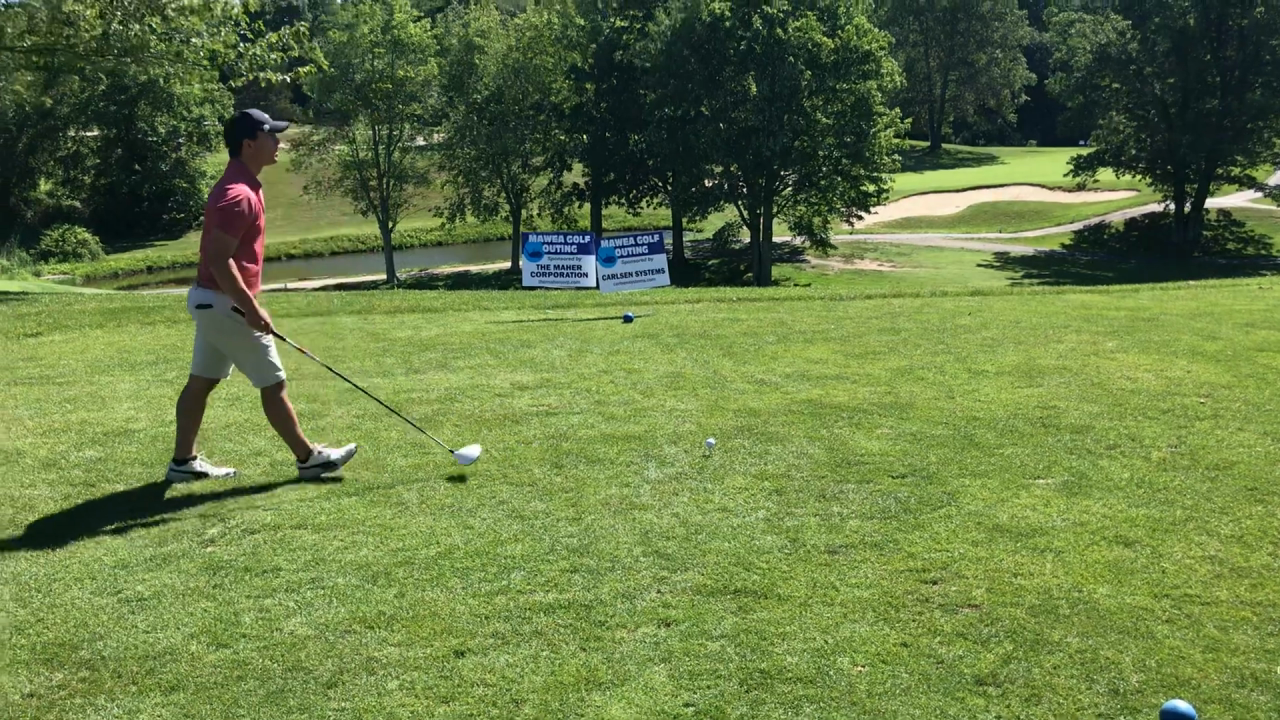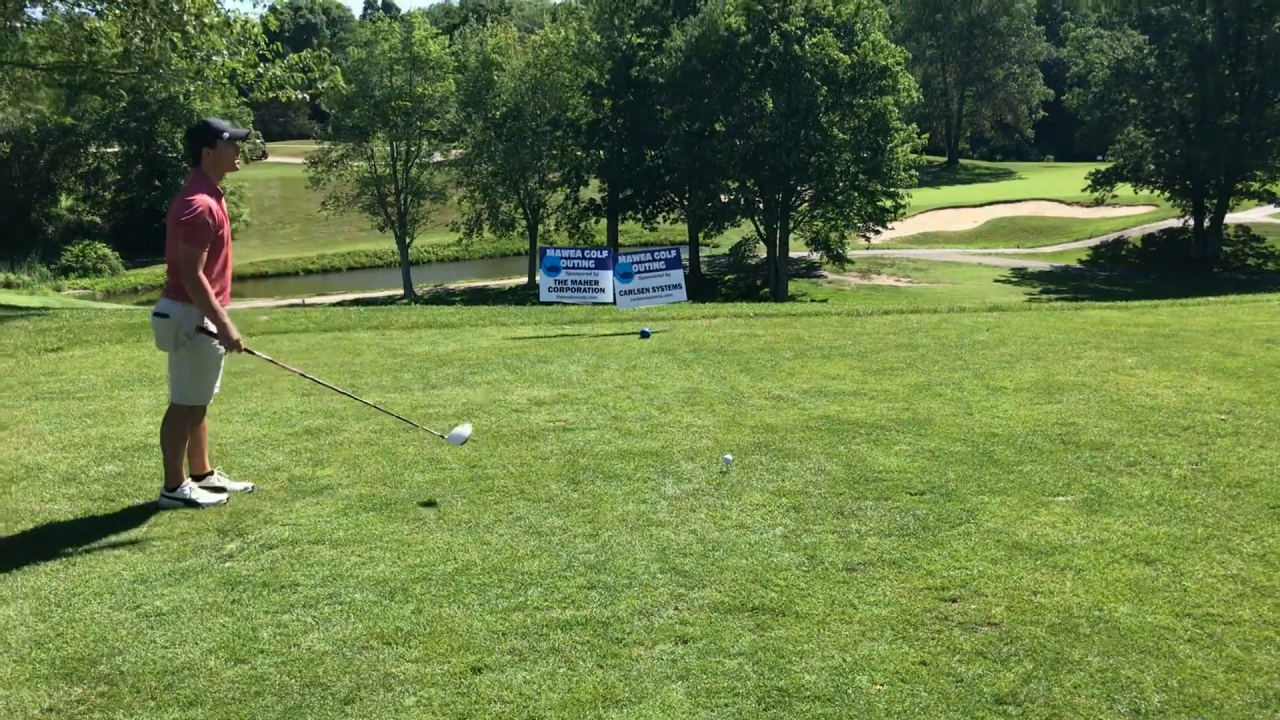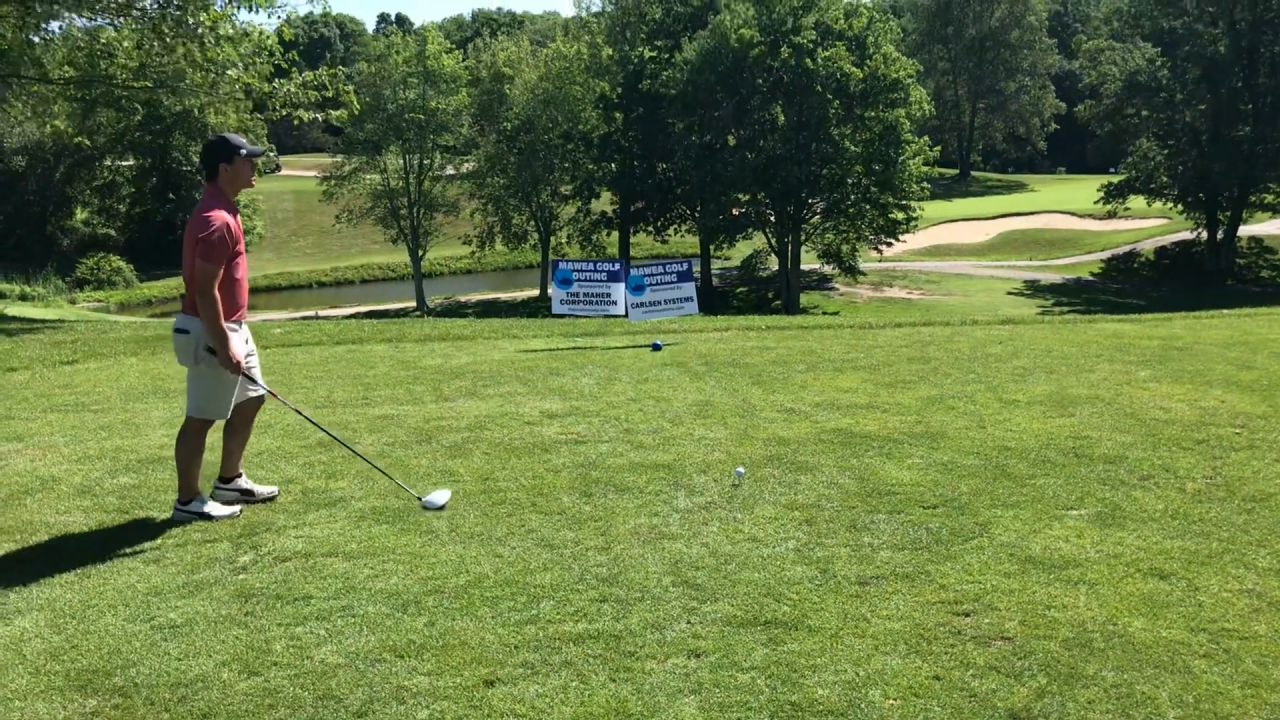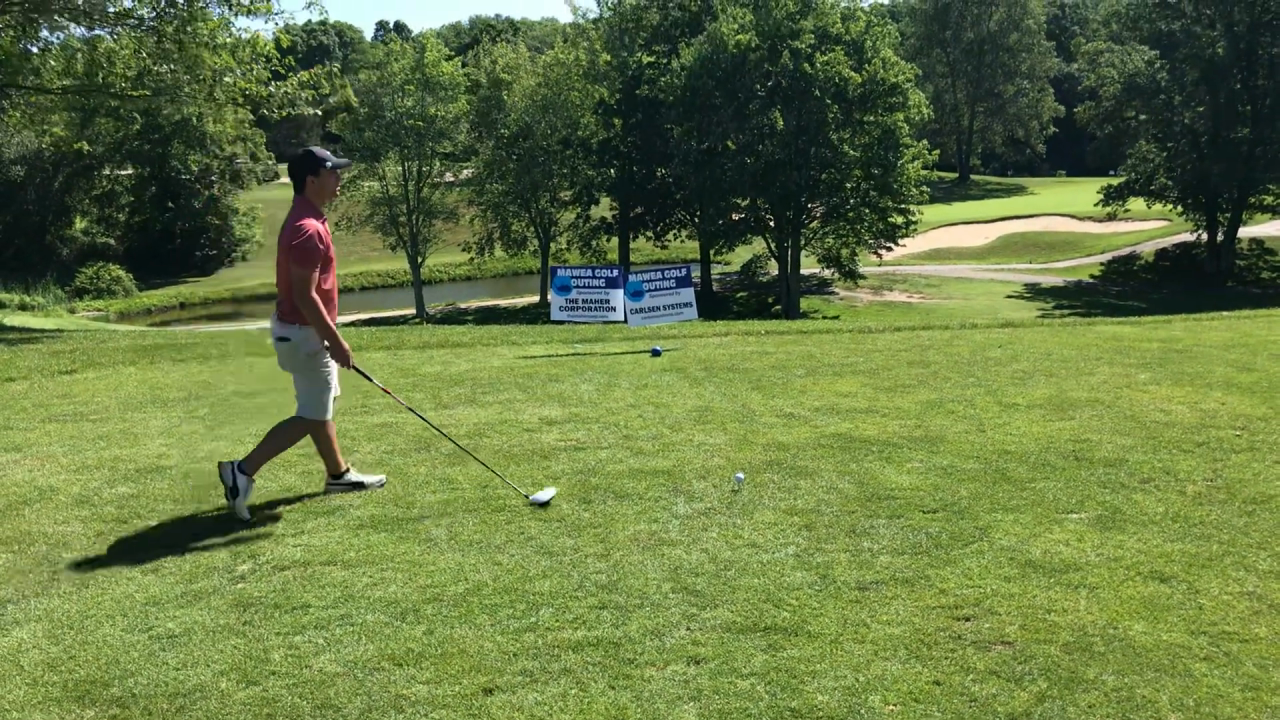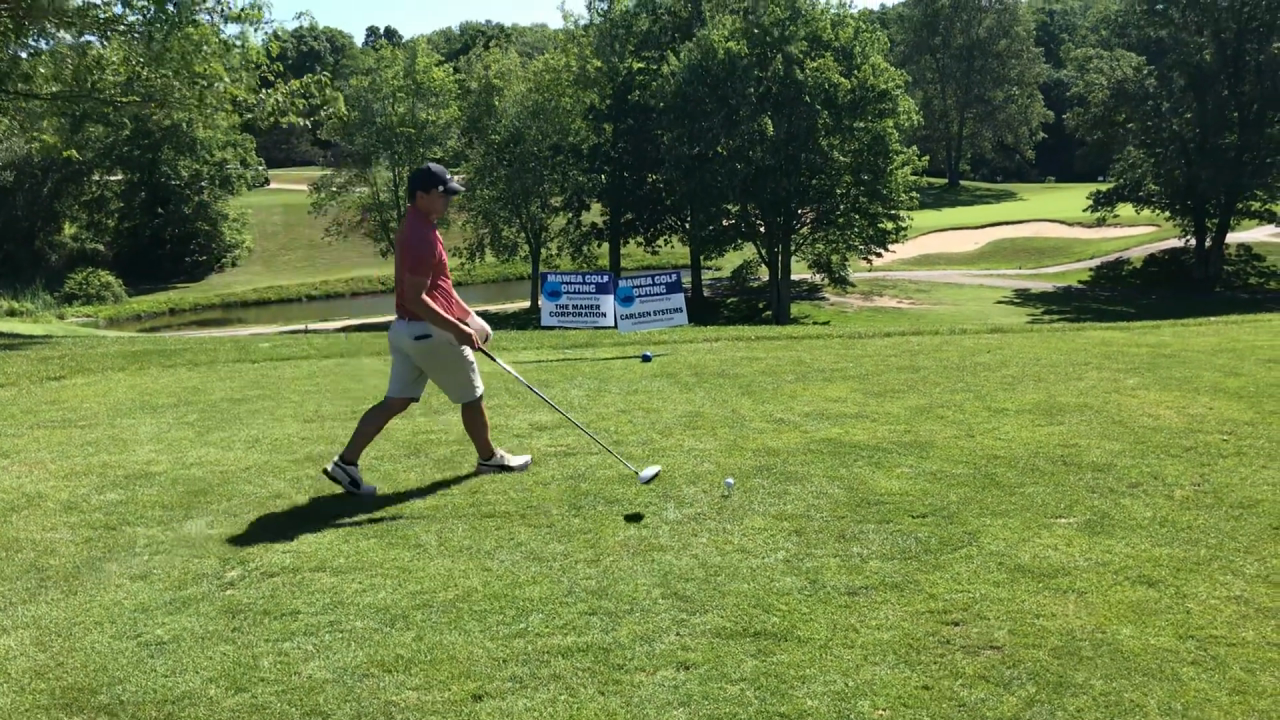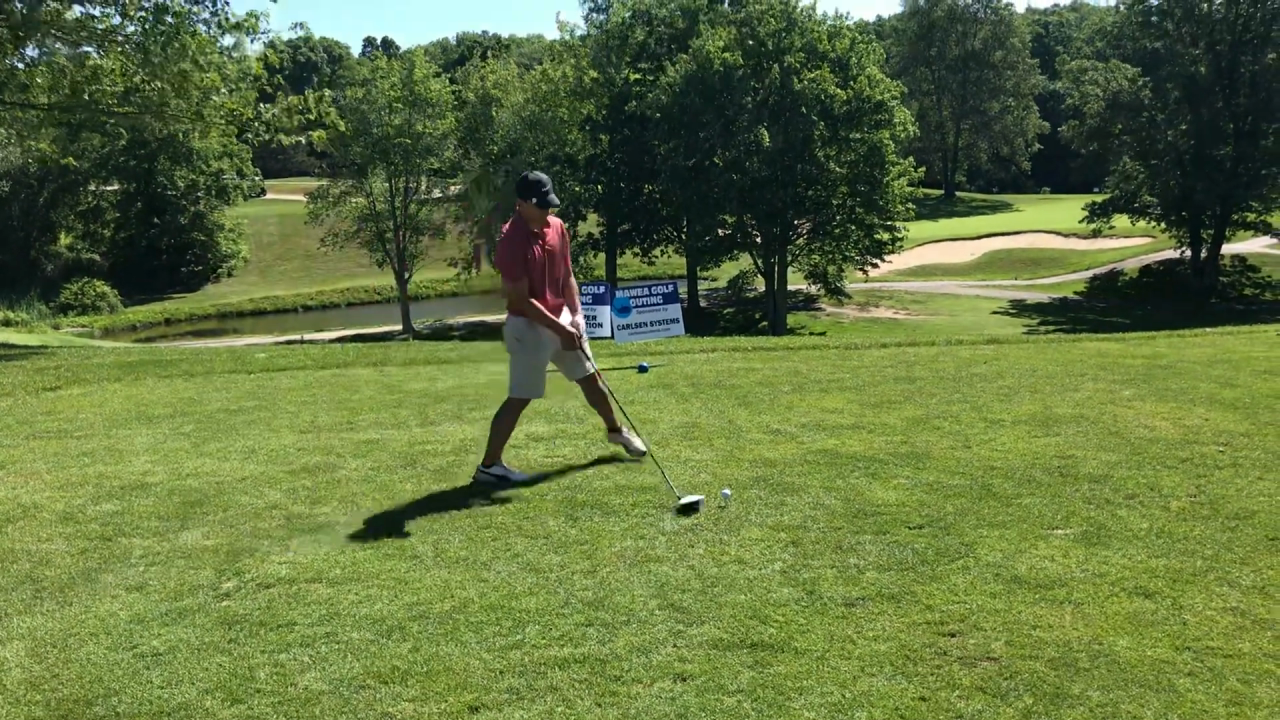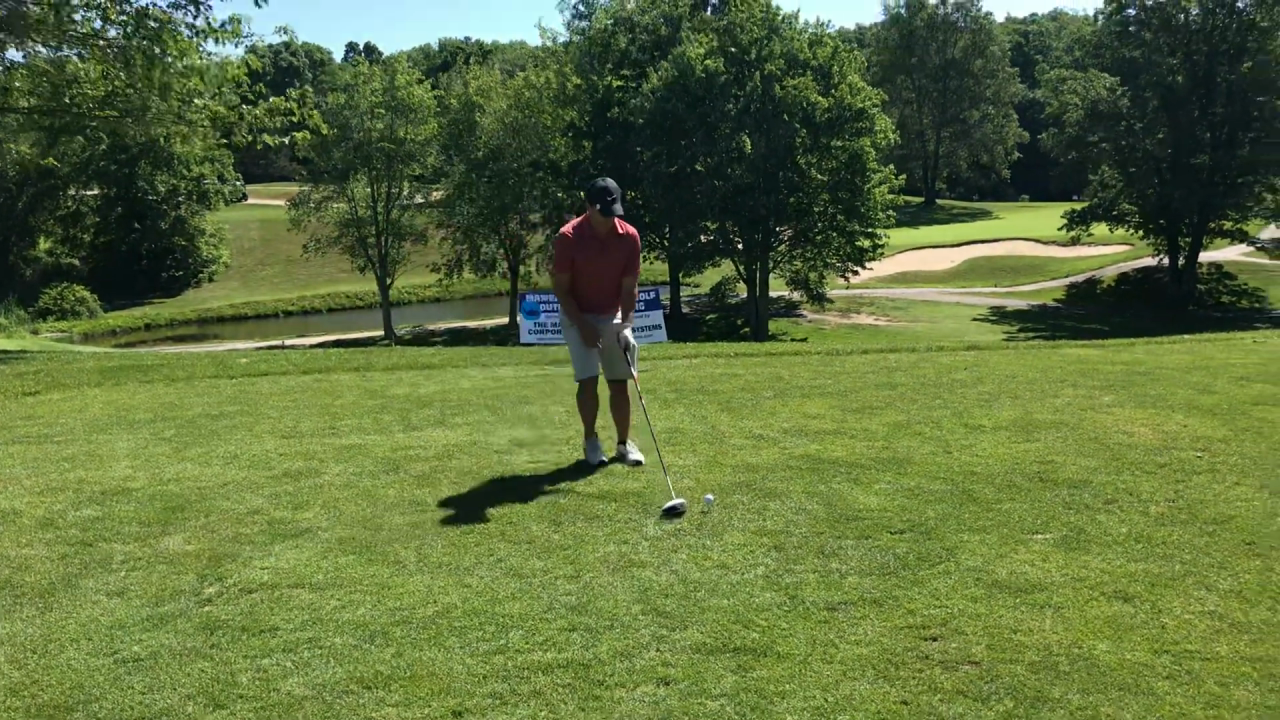
dt=0.5s
person 1, frame 1
left shoulder: (241, 186)
right shoulder: (237, 195)
right elbow: (222, 260)
left wrist: (247, 304)
right wrist: (253, 309)
left hip: (213, 300)
right hip: (226, 303)
left knee: (202, 381)
right knee: (272, 382)
left ankle: (184, 461)
right ankle: (308, 456)
person 1, frame 2
left shoulder: (207, 196)
right shoulder: (199, 205)
right elbow: (191, 275)
left wrist: (218, 319)
right wrist: (223, 325)
left hip: (197, 315)
right hip: (192, 317)
left knee: (196, 403)
right knee: (186, 405)
left ankle: (202, 475)
right ankle: (174, 488)
person 1, frame 3
left shoulder: (224, 210)
right shoulder: (215, 221)
right elbow: (204, 290)
right wrist: (223, 344)
left hip: (232, 328)
right hip: (213, 333)
left knee: (250, 400)
right knee: (202, 417)
left ankle: (230, 481)
right ankle: (188, 500)
person 1, frame 4
left shoulder: (309, 219)
right shoulder: (308, 229)
right elbow: (304, 294)
right wrist: (336, 339)
left hip: (308, 332)
right hip: (306, 335)
left knee: (318, 412)
right knee: (313, 418)
left ankle: (338, 473)
right ankle: (243, 470)
person 1, frame 5
left shoulder: (418, 227)
right shoulder: (420, 238)
right elbow: (418, 299)
left wrist: (467, 313)
right wrist: (458, 328)
left hip: (409, 329)
right hip: (431, 332)
left knee: (397, 400)
right knee: (471, 397)
left ankle: (346, 462)
right ankle: (489, 457)
person 1, frame 6
left shoulder: (556, 226)
right shoulder: (511, 241)
right elbow: (523, 300)
left wrist: (576, 314)
right wrist: (558, 329)
left hip: (561, 318)
right hip: (530, 327)
left knee: (590, 378)
right knee: (520, 397)
left ankle: (616, 431)
right ankle: (489, 465)
person 1, frame 7
left shoulder: (630, 236)
right shoulder: (568, 237)
left elbow: (629, 287)
right elbow: (561, 289)
left wrist: (625, 325)
right wrist: (583, 325)
left hip: (614, 317)
right hip: (578, 318)
left knee: (619, 383)
right knee: (588, 379)
left ankle: (624, 443)
right ankle: (590, 439)
